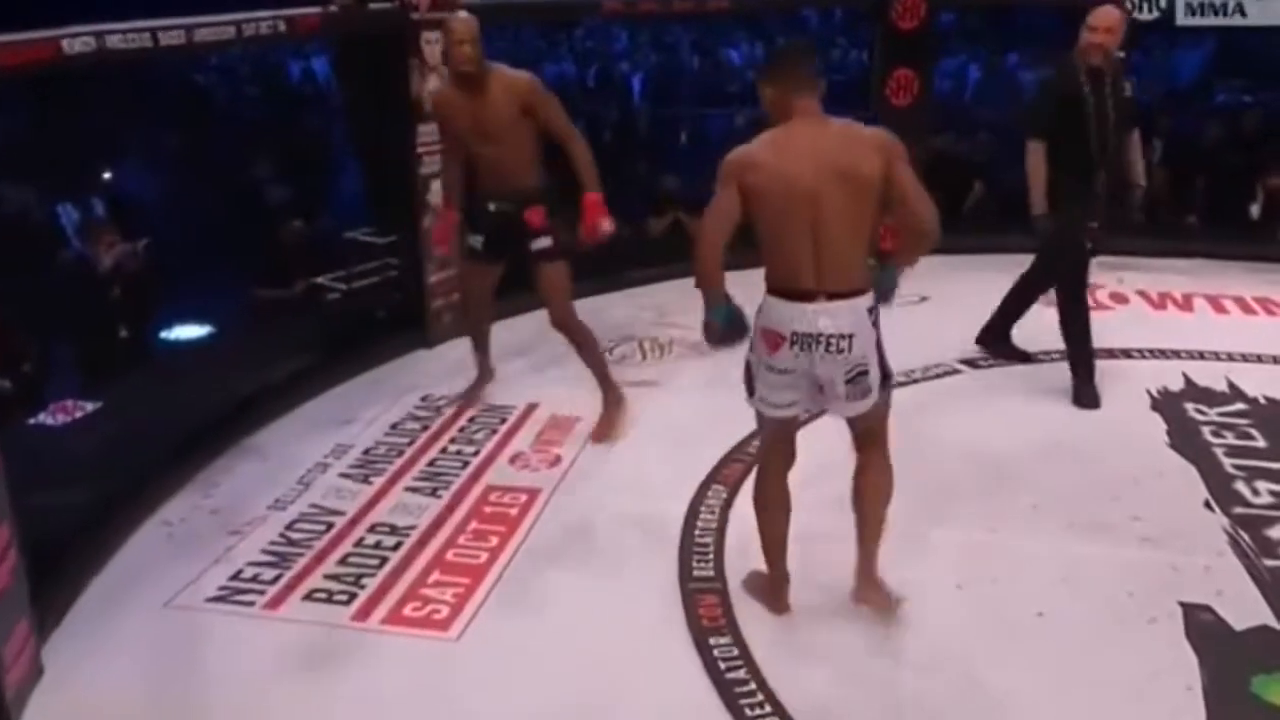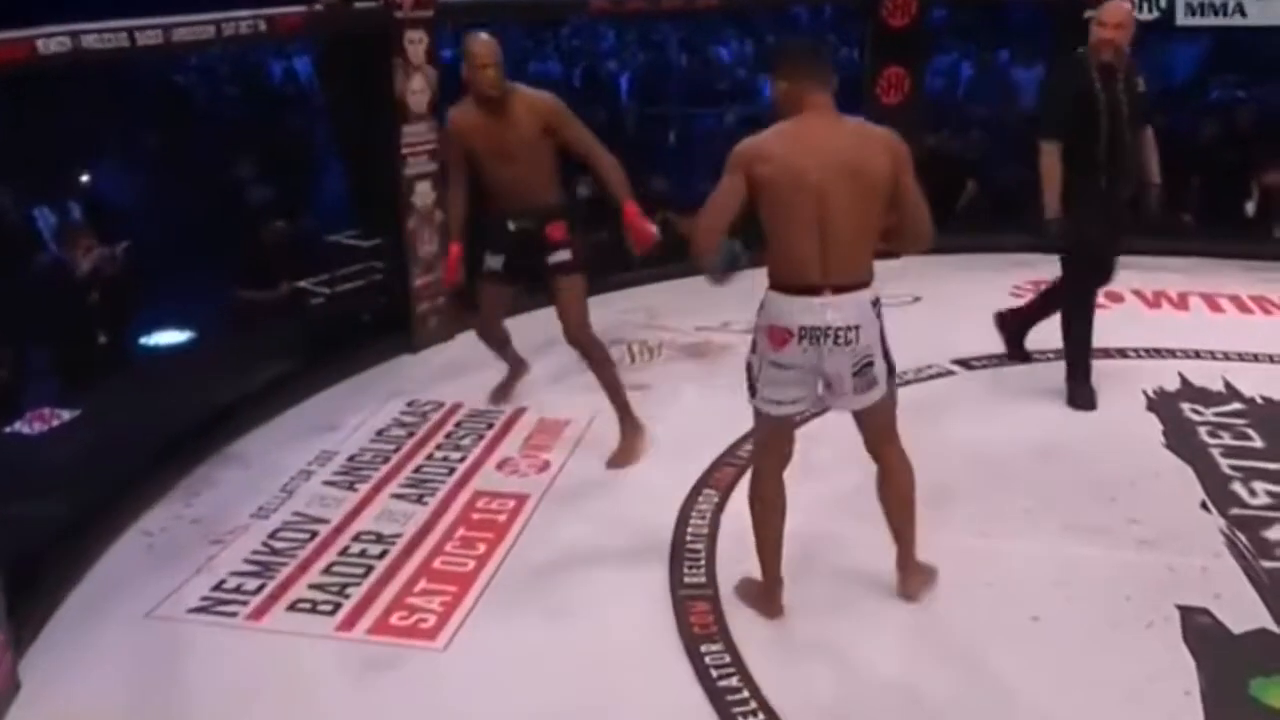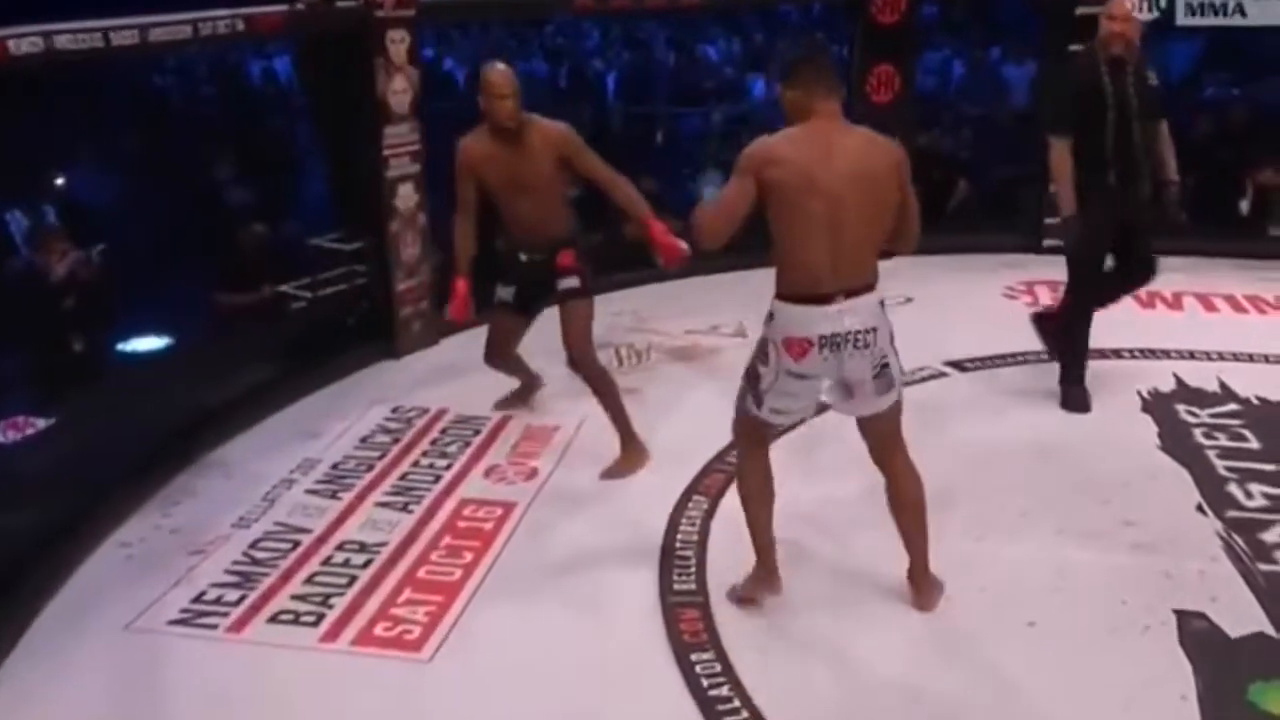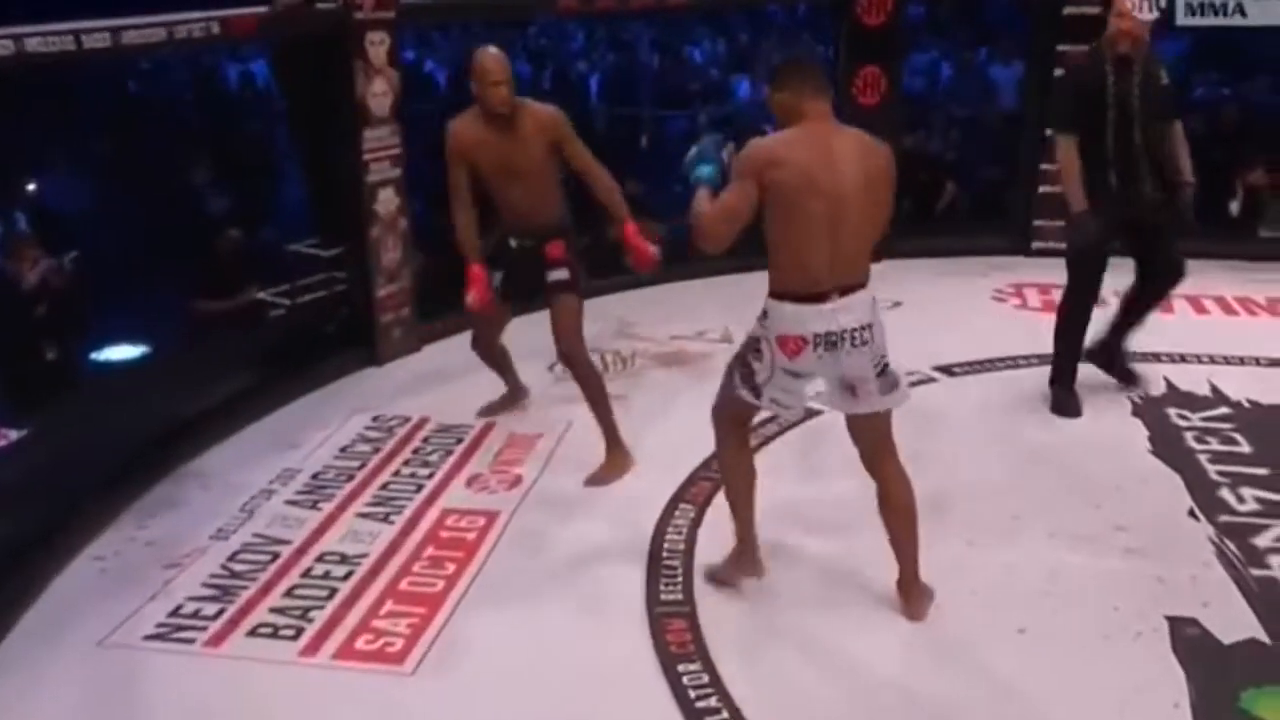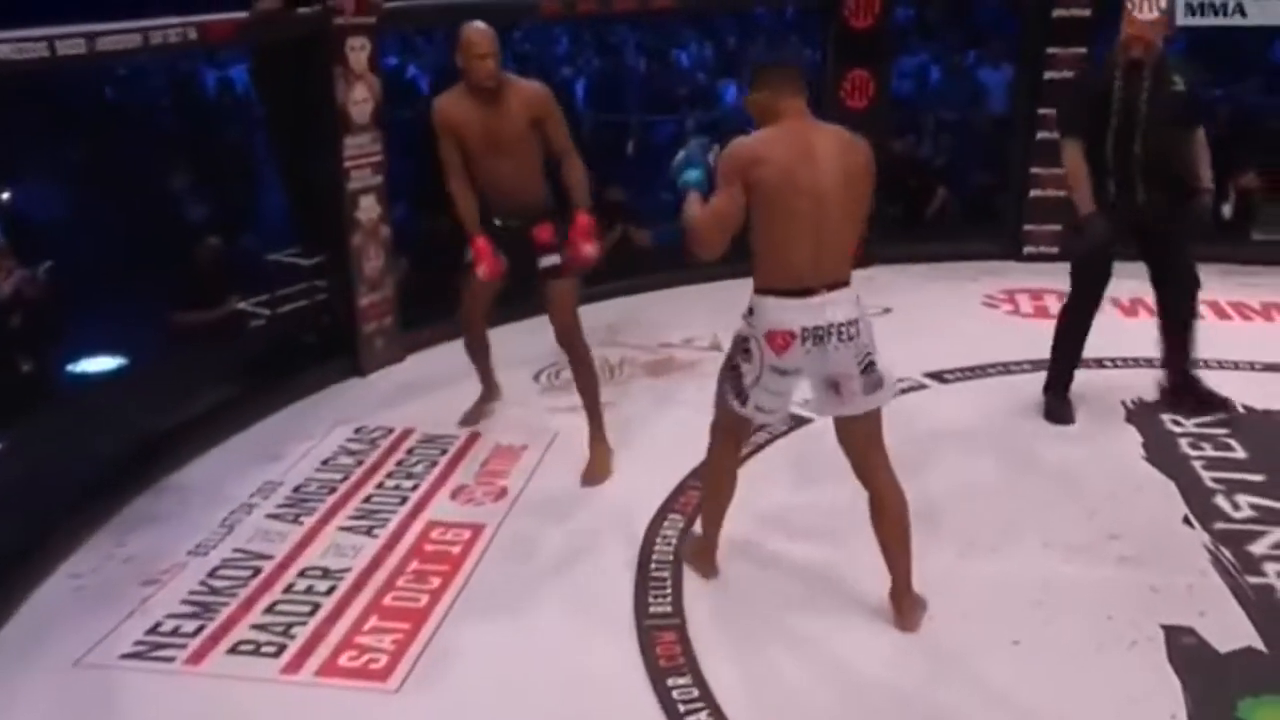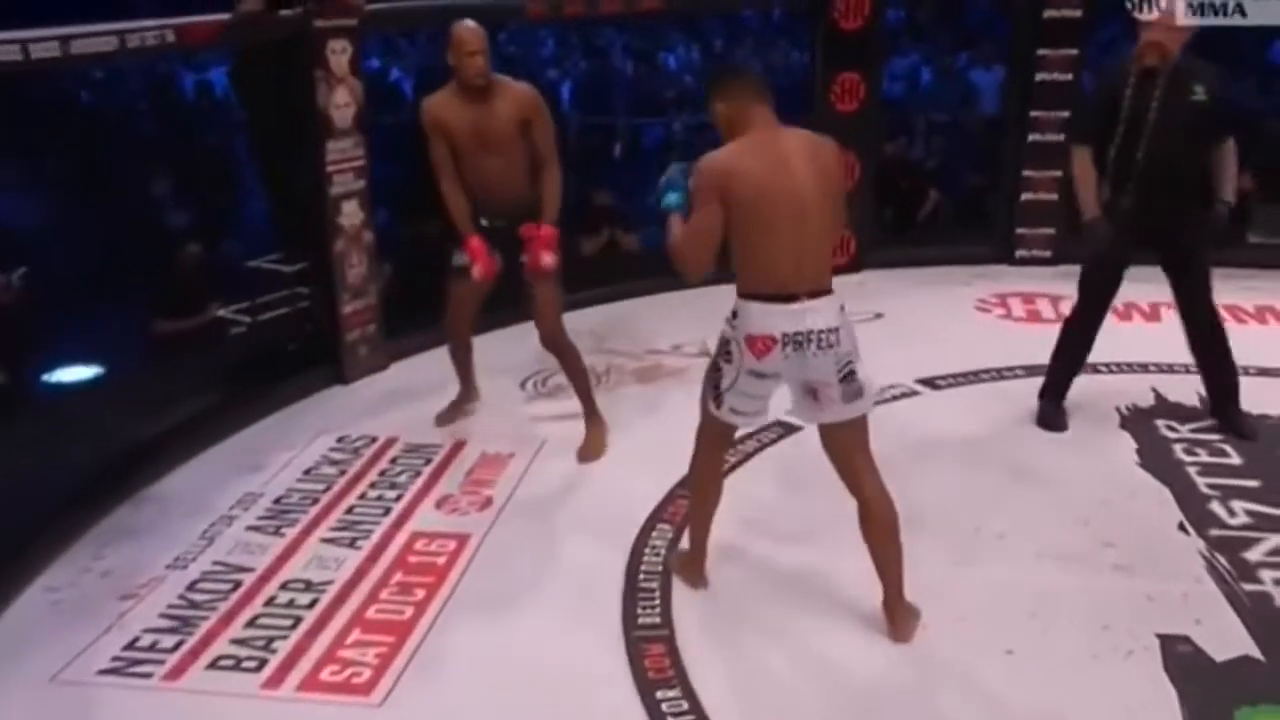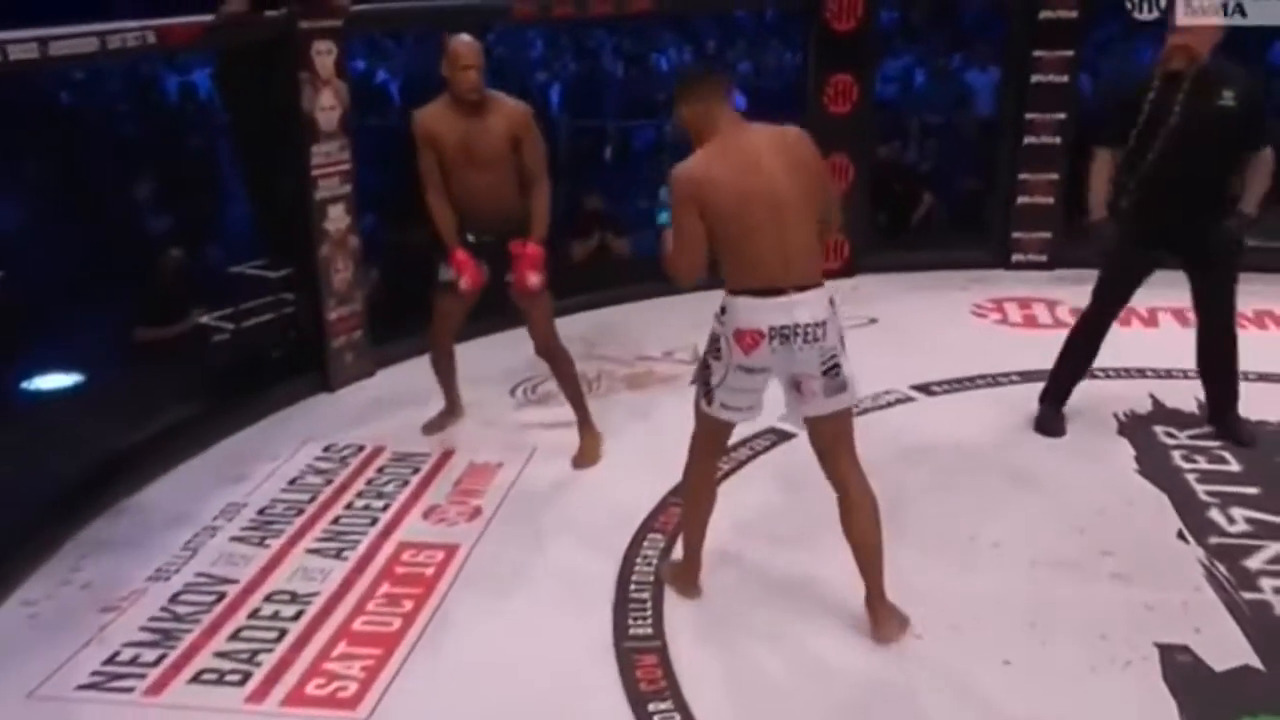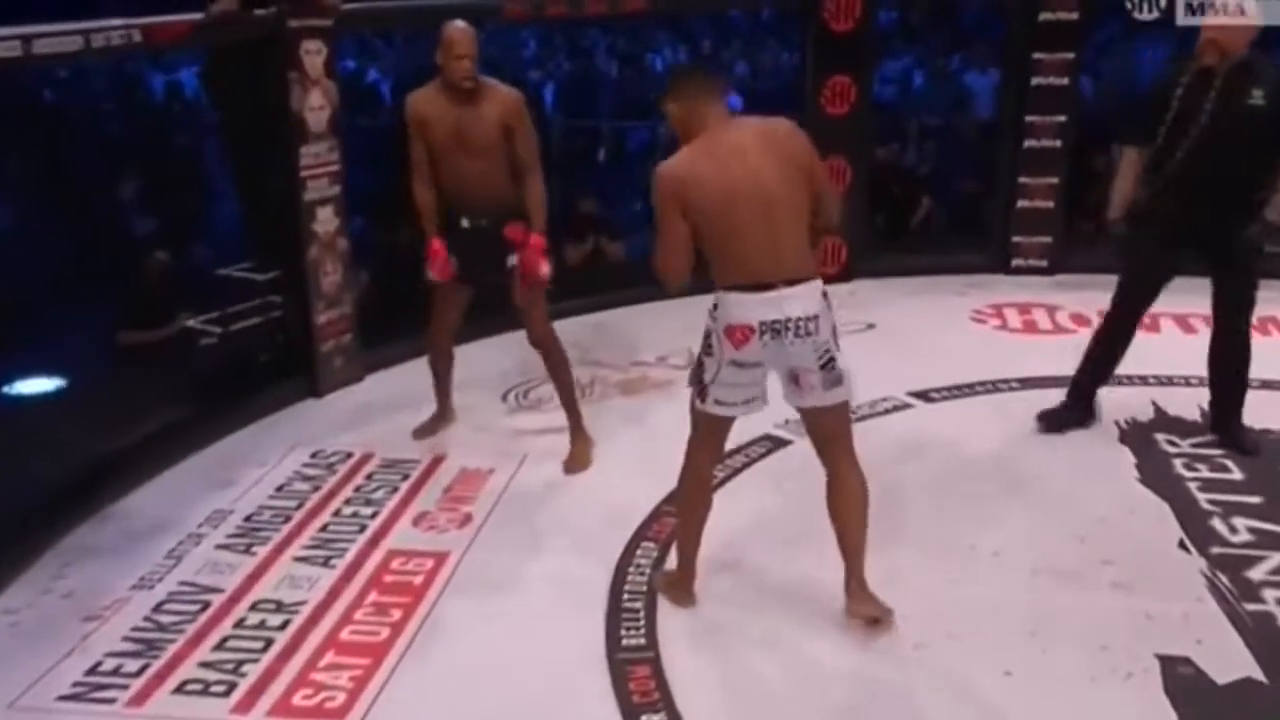
dt=0.1s
person 1, frame 1
left shoulder: (745, 162)
right shoulder: (877, 145)
left elbow: (708, 254)
right elbow: (927, 231)
left wrist: (717, 304)
right wrist: (886, 267)
left hip: (783, 321)
right hip: (851, 320)
left knee: (774, 458)
right knee: (872, 451)
left ankle: (776, 583)
right ankle: (867, 573)
person 1, frame 2
left shoulder: (755, 152)
right shoulder: (885, 145)
left elbow: (703, 239)
right elbow: (919, 236)
left wrist: (722, 257)
left hip: (787, 316)
right hip: (855, 314)
left knee: (769, 456)
right knee: (886, 447)
left ankle: (770, 587)
right ankle: (908, 568)
person 1, frame 3
left shoulder: (766, 155)
right shoulder: (891, 154)
left elbow: (708, 234)
right elbow: (905, 240)
left wrist: (713, 194)
left hip: (796, 324)
right hip: (864, 320)
left knee: (749, 440)
right knee: (892, 454)
left ankle: (765, 571)
right ankle: (921, 577)
person 1, frame 4
left shoulder: (764, 155)
right shoulder: (877, 155)
left elbow: (712, 237)
left wrist: (703, 177)
left hip: (791, 323)
right hip: (857, 317)
left knee: (728, 419)
right knee: (882, 459)
left ankle: (746, 550)
right ankle: (912, 587)
person 1, frame 5
left shoulder: (745, 153)
right shoulder: (857, 150)
left elbow: (707, 244)
left wrist: (691, 184)
left hip: (776, 318)
right hip: (842, 315)
left knee: (727, 438)
right knee: (873, 463)
left ankle: (705, 549)
right ankle: (904, 597)
person 1, frame 6
left shoulder: (717, 166)
right shoulder: (827, 152)
left elbow: (693, 266)
left wrist: (675, 206)
left hip: (758, 325)
right hip: (824, 320)
left knee: (710, 445)
right knee: (860, 470)
left ankle: (694, 559)
right ankle: (898, 607)
person 1, frame 7
left shoulder: (689, 175)
right shoulder: (796, 142)
left elbow: (687, 274)
right elbow: (829, 221)
left wrist: (670, 224)
left hip: (747, 321)
right hip: (814, 312)
left knee: (706, 447)
right knee: (842, 465)
left ankle: (687, 570)
right ankle: (879, 604)
person 1, frame 8
left shoulder: (674, 173)
right shoulder: (788, 134)
left elbow: (674, 276)
right elbow: (830, 217)
left hip: (739, 317)
right hip: (806, 307)
left knee: (703, 450)
right knee: (839, 455)
left ankle: (683, 578)
right ankle: (858, 589)
person 2, frame 1
left shoulder: (520, 85)
right shoulder: (443, 99)
left elbow: (570, 137)
left wrist: (592, 198)
right wrist: (451, 212)
left hip: (534, 207)
right hip: (490, 208)
left knee: (562, 315)
right knee: (473, 303)
left ankle: (612, 397)
right ankle: (483, 372)
person 2, frame 2
left shoulder: (542, 105)
right shoulder: (458, 122)
left elbow: (596, 154)
right elbow: (459, 184)
left wrist: (630, 211)
right wrist: (455, 245)
left hip: (552, 224)
right hip: (506, 227)
left knee: (578, 332)
right knee: (486, 323)
left ankle: (630, 425)
right ankle: (516, 364)
person 2, frame 3
left shoulder: (555, 135)
right shoulder: (470, 151)
left elbow: (611, 181)
right elbow: (466, 217)
left wrist: (656, 229)
right wrist: (462, 281)
left hip: (564, 253)
right hip: (518, 256)
left knee: (580, 358)
right knee: (496, 353)
left ankle: (633, 446)
right ankle: (529, 381)
person 2, frame 4
left shoulder: (547, 119)
right shoulder: (460, 135)
left elbow: (593, 173)
right elbow: (462, 205)
left wrist: (629, 229)
right wrist: (474, 269)
left hip: (554, 241)
right hip: (510, 243)
left knee: (571, 351)
right knee: (482, 338)
left ankle: (616, 449)
right ankle: (514, 389)
person 2, frame 5
left shoulder: (535, 97)
right shoulder: (446, 111)
left elbow: (569, 158)
right elbow: (457, 181)
left wrist: (583, 220)
right wrist: (479, 242)
left hip: (542, 222)
right hip: (492, 222)
left knee: (568, 334)
right knee: (471, 320)
left ankle: (598, 439)
right ankle: (489, 389)
person 2, frame 6
left shoulder: (524, 97)
right shoulder: (435, 109)
left elbow: (550, 165)
right elbow: (449, 179)
left wrist: (548, 232)
right wrist: (472, 241)
left hip: (528, 222)
right hip: (480, 222)
left knee: (551, 335)
right knee: (456, 323)
left ankle: (593, 419)
right ankle: (467, 392)
person 2, frame 7
left shoulder: (516, 115)
right shoulder: (427, 122)
left elbow: (538, 184)
right elbow: (436, 192)
left wrist: (534, 251)
right wrist: (459, 253)
left hip: (515, 235)
right hip: (466, 236)
left knee: (546, 343)
right knee: (439, 336)
left ankle: (588, 430)
right ankle: (452, 405)
person 2, frame 8
left shoulder: (508, 102)
right shoulder: (419, 107)
left elbow: (531, 173)
right elbow: (422, 179)
left wrist: (537, 240)
right wrist: (435, 243)
left hip: (509, 224)
right hip: (458, 226)
left knee: (541, 334)
right knee: (440, 332)
left ankle: (579, 432)
right ankle: (444, 408)
person 3, frame 1
left shoulder: (1120, 82)
right shoulder: (1060, 82)
left elbow: (1129, 133)
right elbow: (1036, 148)
left wrist: (1138, 182)
right wrist: (1040, 208)
left hip: (1092, 194)
right hip: (1064, 197)
left knee: (1048, 271)
right knee: (1074, 280)
left ankle: (995, 332)
right ankle: (1083, 374)
person 3, frame 2
left shoulder: (1132, 78)
right shoulder: (1070, 79)
left elbow: (1143, 130)
right elbow: (1050, 149)
left wrist: (1153, 180)
right wrist: (1053, 211)
left hip: (1113, 194)
right hip: (1079, 198)
left knee: (1094, 275)
right knee: (1083, 283)
left ankle: (1016, 322)
right ankle: (1078, 375)
person 3, frame 3
left shoulder: (1144, 72)
right shoulder: (1079, 74)
left elbow: (1156, 125)
right elbow: (1059, 145)
left wrist: (1170, 178)
right wrist: (1069, 211)
left hip: (1135, 193)
right hip: (1091, 196)
left knee: (1139, 269)
right knee: (1084, 284)
left ankle: (1057, 321)
right ankle: (1072, 377)
person 3, frame 4
left shoulder: (1155, 70)
right shoulder: (1085, 72)
left elbow: (1171, 126)
right elbow: (1065, 142)
left wrist: (1185, 180)
right wrist: (1079, 209)
left hip: (1144, 194)
right hip: (1097, 197)
left knee: (1165, 272)
right knee: (1083, 288)
left ankle: (1109, 348)
right ankle: (1063, 381)
person 3, frame 5
left shoulder: (1174, 75)
right shoulder: (1097, 78)
left elbow: (1193, 133)
right elbow: (1072, 145)
left wrist: (1205, 189)
right wrist: (1087, 211)
left hip: (1163, 202)
right hip: (1107, 203)
left knee: (1181, 290)
right knee: (1084, 298)
left ankle: (1182, 384)
right ankle: (1057, 389)
person 3, frame 6
left shoulder: (1201, 83)
right shoulder: (1114, 84)
left elbow: (1222, 145)
right elbow: (1083, 152)
left wrist: (1223, 200)
right wrist: (1092, 216)
left hip: (1181, 213)
right hip: (1118, 212)
left knee: (1200, 307)
right knee: (1091, 305)
left ankle: (1225, 401)
right ankle: (1052, 396)
person 3, frame 7
left shoulder: (1235, 87)
right shoulder: (1144, 88)
left elbow: (1262, 154)
right elbow: (1108, 153)
left wrist: (1244, 211)
right wrist: (1100, 216)
left hip: (1209, 221)
right hip: (1142, 216)
left knee: (1218, 316)
right knee: (1102, 309)
left ankle: (1223, 410)
right ankle: (1054, 399)
person 3, frame 8
right shoulder: (1179, 83)
right elbow: (1137, 149)
right wrist: (1117, 212)
left hip: (1235, 223)
right hip: (1168, 214)
left knee: (1233, 322)
right knee: (1126, 308)
left ankle: (1227, 418)
right ankle: (1079, 402)
